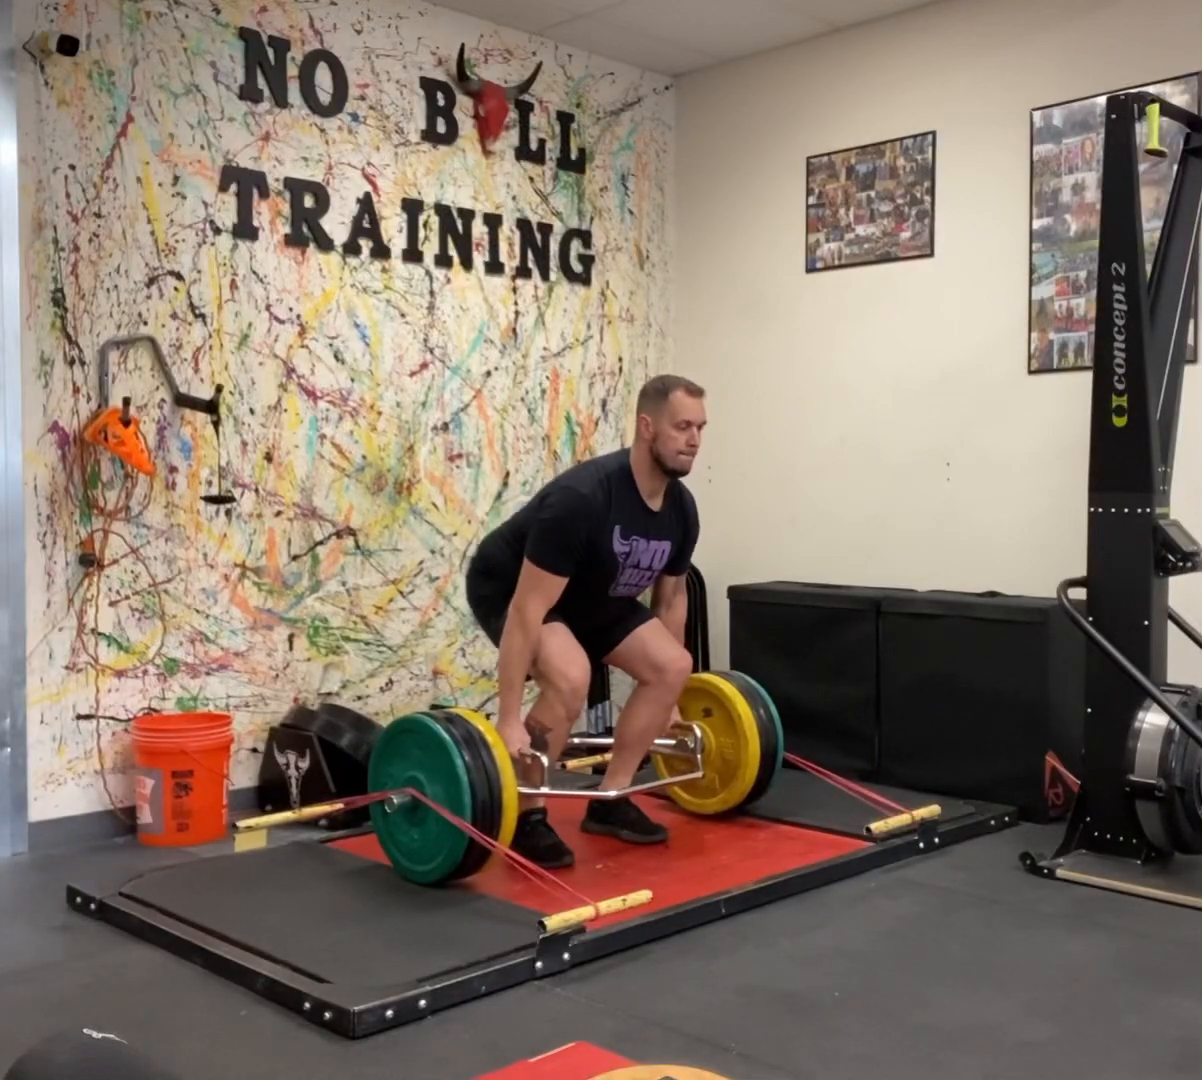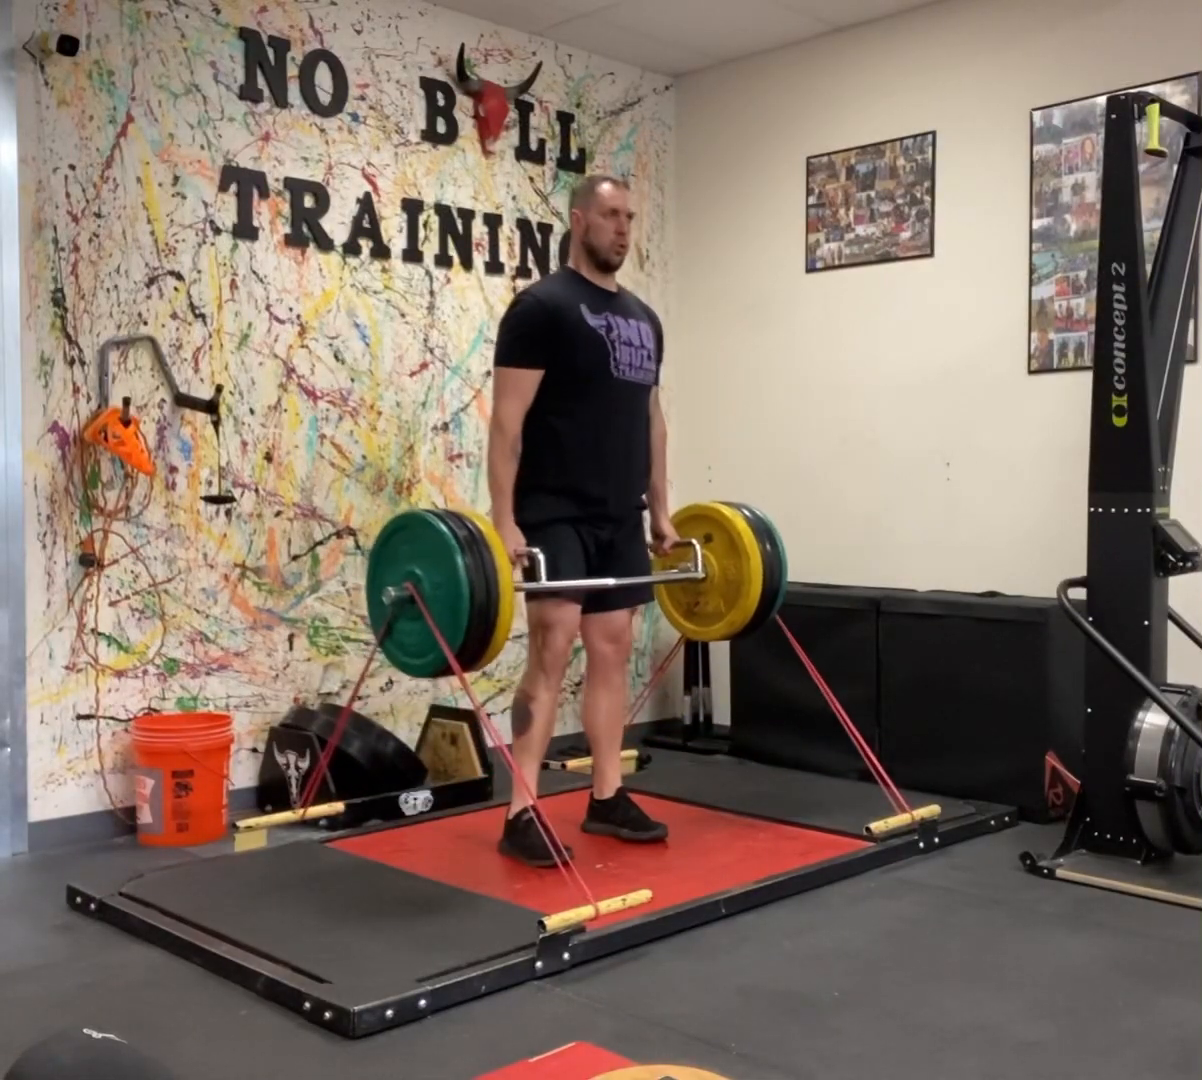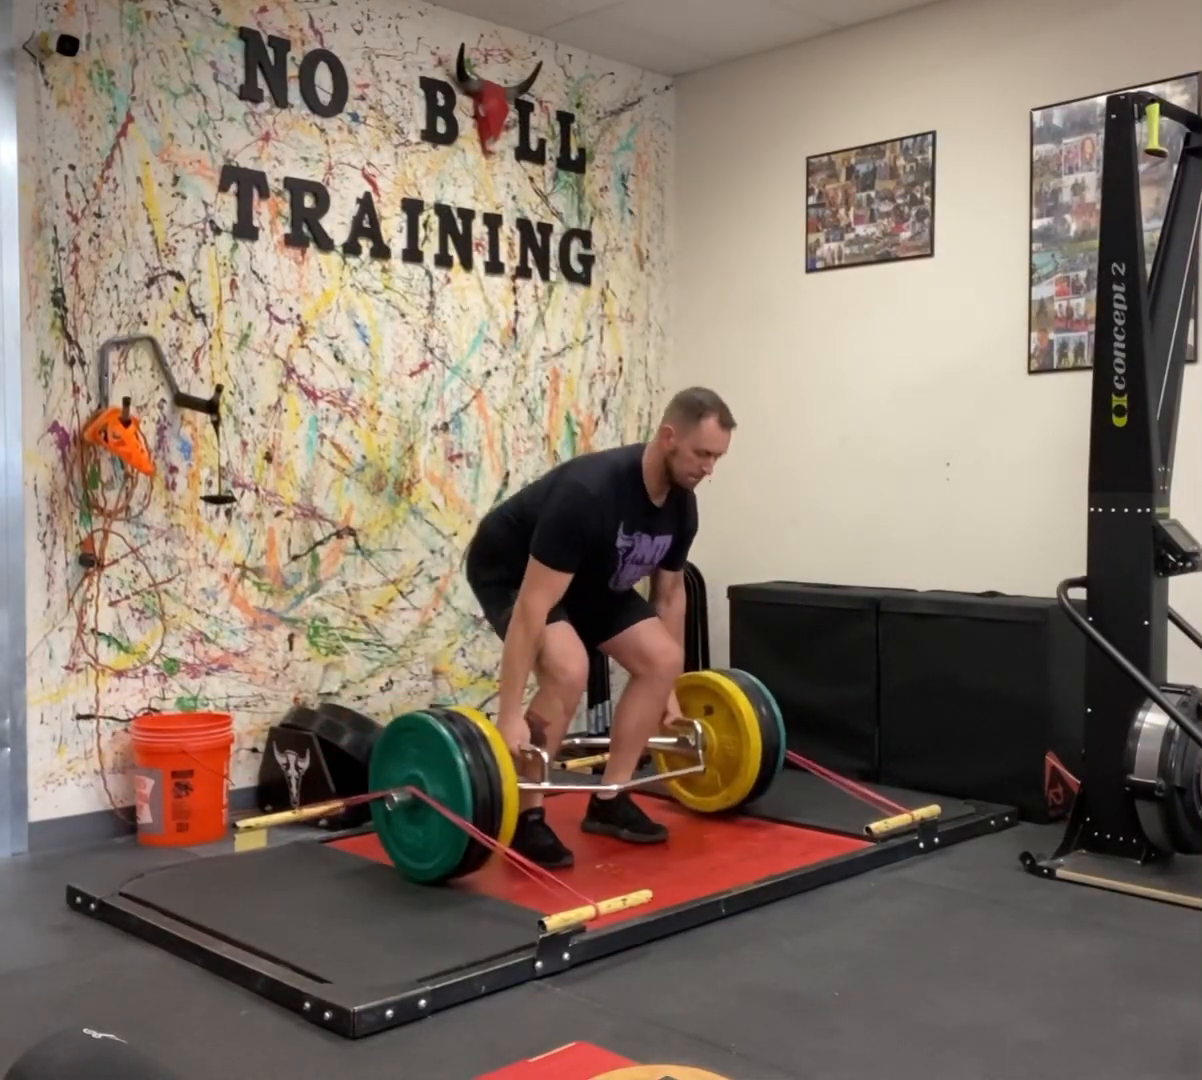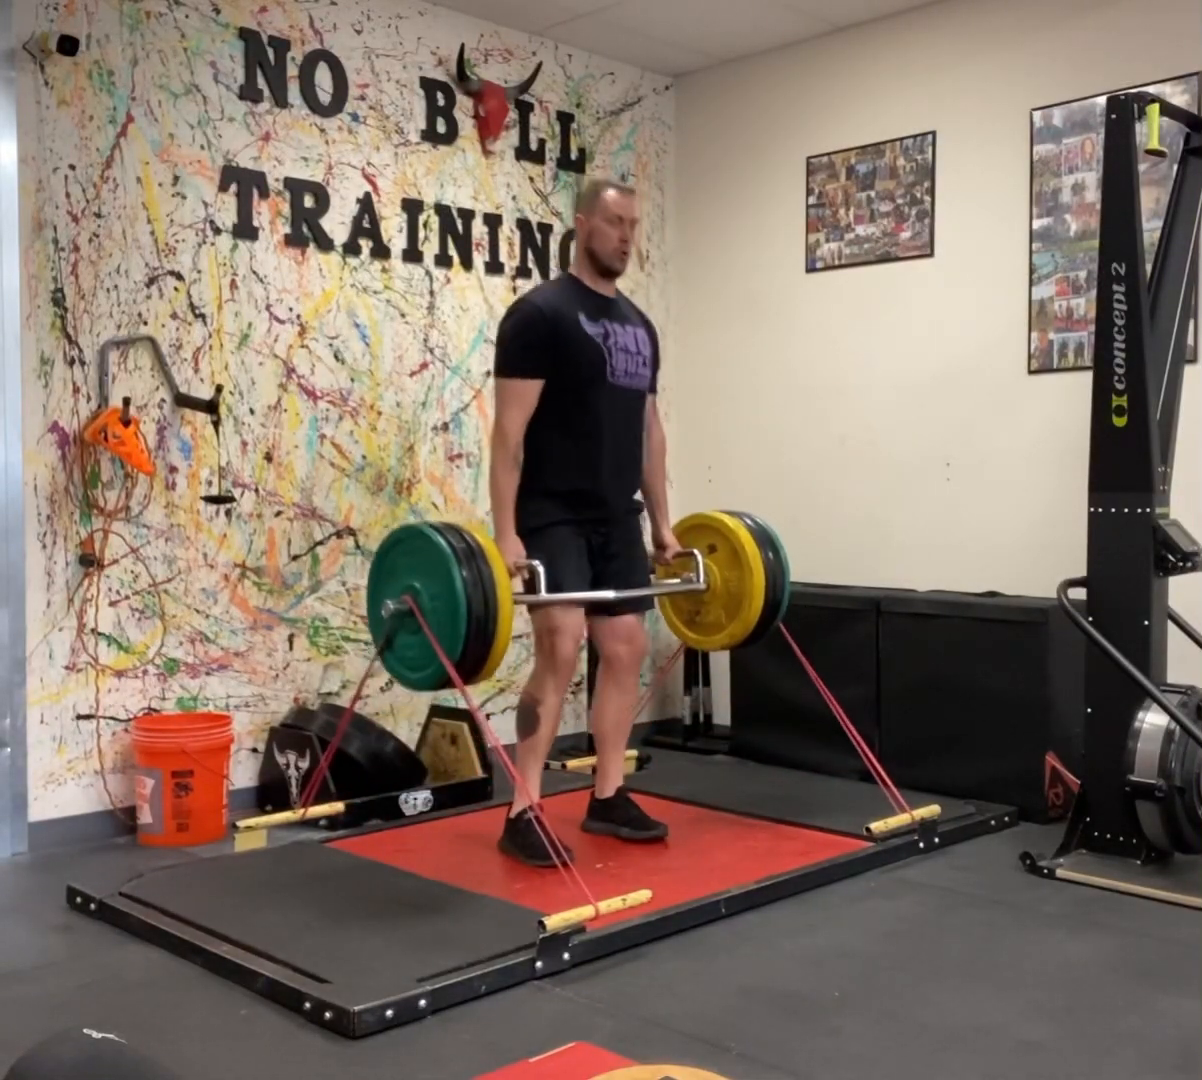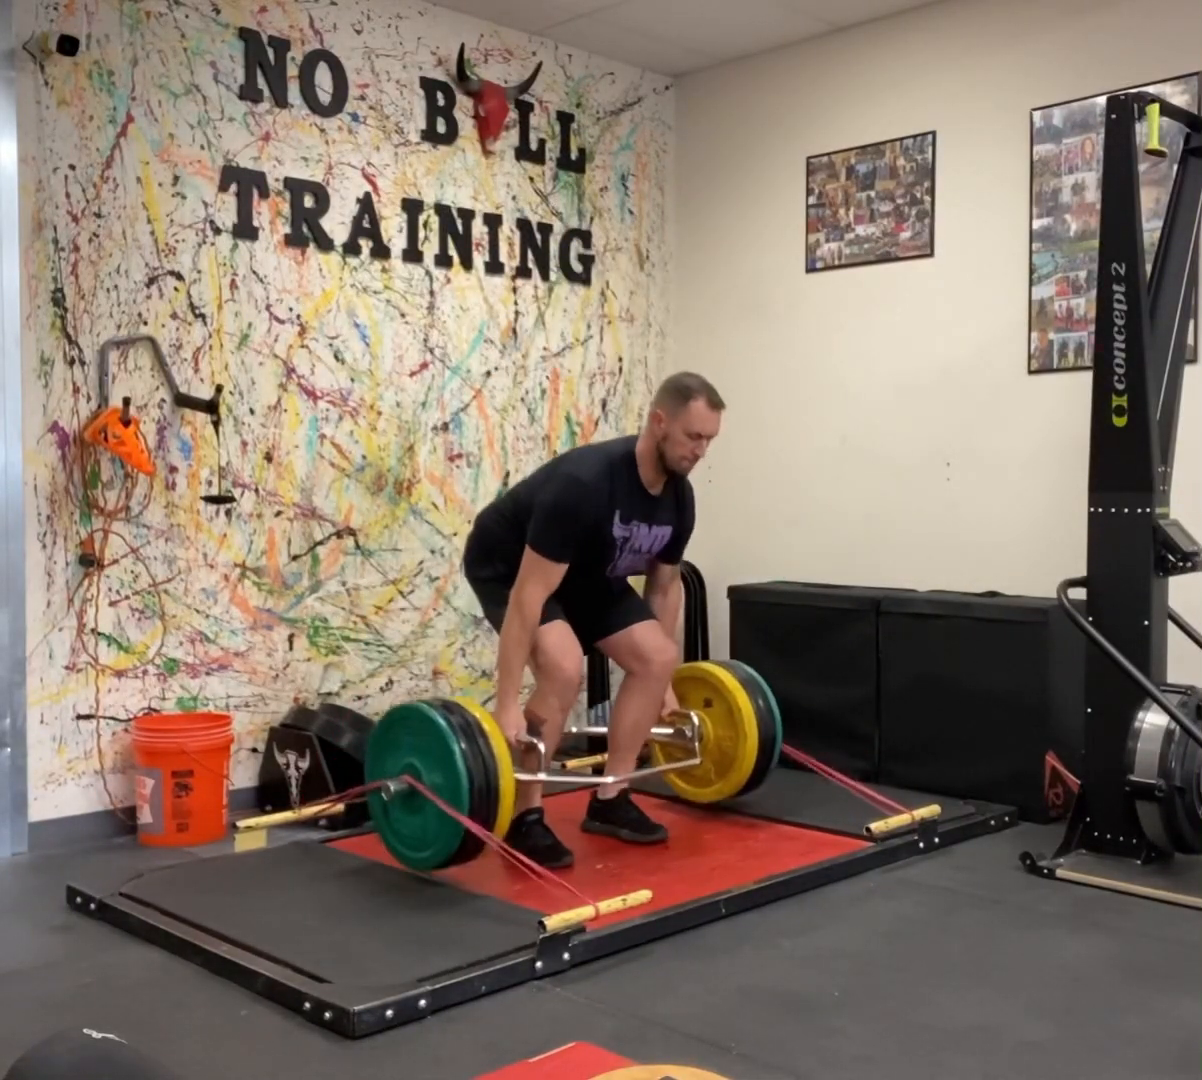
dt=1s
person 1, frame 1
left shoulder: (681, 509)
right shoulder: (582, 500)
left elbow: (671, 597)
right elbow: (528, 613)
left wrist: (670, 705)
right wrist: (509, 723)
right hip: (506, 588)
left knee: (673, 666)
right knee: (570, 677)
left ankle: (609, 802)
right ankle: (526, 818)
person 1, frame 2
left shoulder: (642, 317)
right shoulder: (542, 305)
left elbow: (650, 419)
right elbow: (506, 418)
left wrist: (660, 511)
right wrist: (504, 522)
left hip: (618, 518)
right hip: (552, 513)
left knee: (609, 652)
right knee: (553, 651)
left ankle: (607, 799)
right ankle: (521, 814)
person 1, frame 3
left shoulder: (681, 506)
right shoulder: (589, 494)
left elbow: (669, 594)
right elbow: (533, 607)
left wrist: (672, 694)
right wrist: (511, 717)
right hip: (509, 568)
left knee: (662, 661)
right knee: (568, 670)
left ankle: (609, 800)
right ankle: (526, 819)
person 1, frame 4
left shoulder: (637, 323)
right shoulder: (541, 312)
left elbow: (648, 426)
right elbow: (509, 424)
left wrist: (661, 521)
right wrist: (506, 533)
left hip: (616, 518)
right hip: (551, 516)
left knee: (624, 650)
right knee: (560, 652)
left ankle: (607, 799)
right ankle: (522, 815)
person 1, frame 5
left shoulder: (677, 497)
right shoulder: (583, 484)
left elbow: (664, 585)
right elbow: (529, 596)
left wrist: (668, 691)
right wrist: (507, 709)
left hip: (588, 574)
right hip: (507, 564)
left knee: (656, 661)
right knee: (564, 669)
left ankle: (609, 801)
right ankle: (523, 819)
